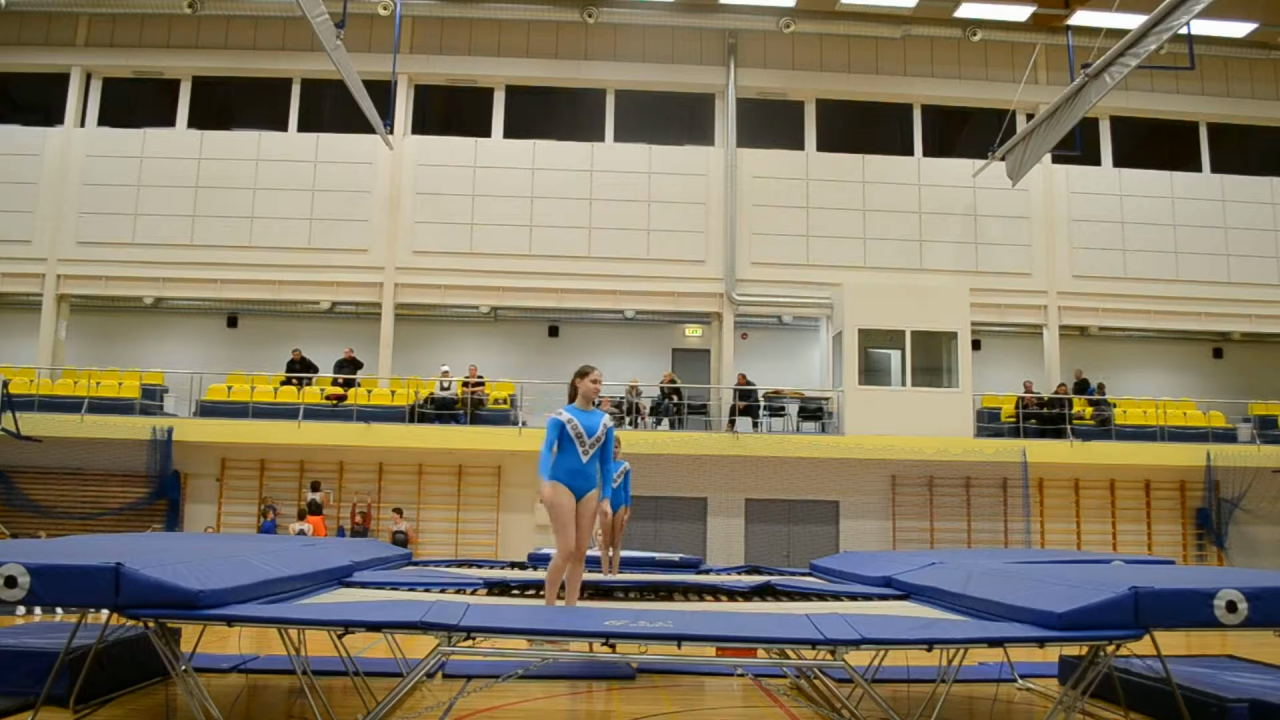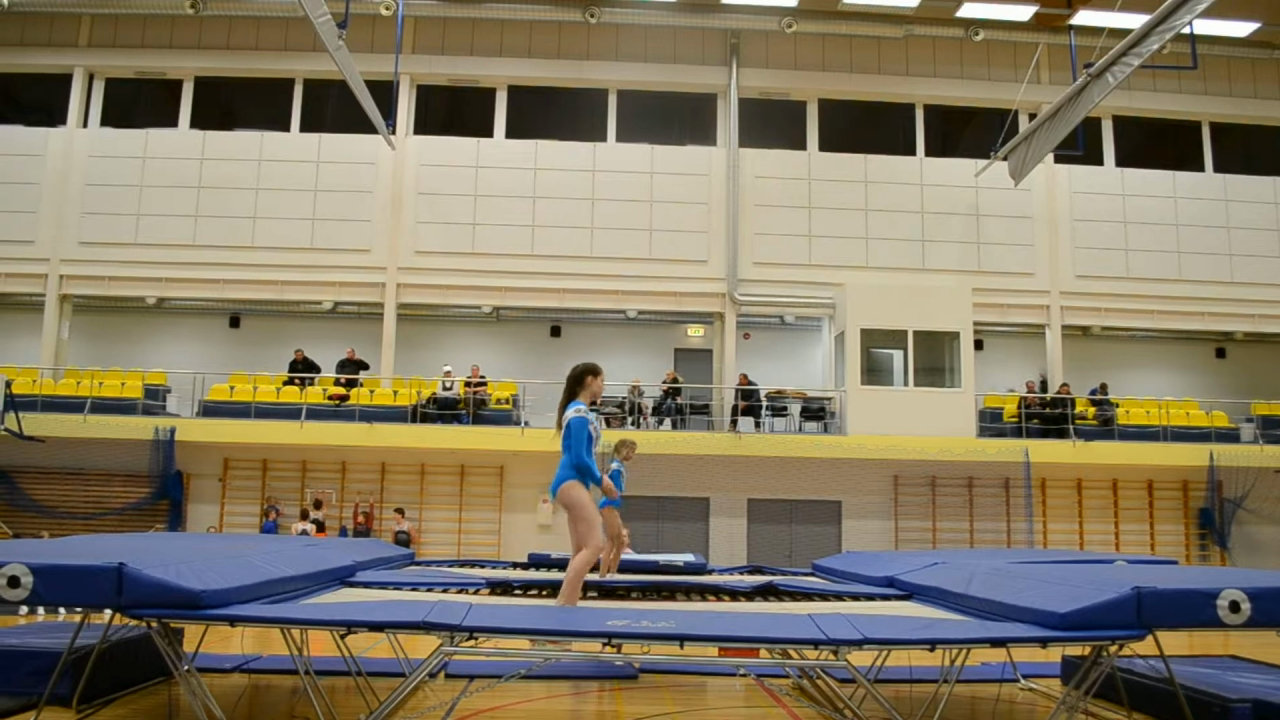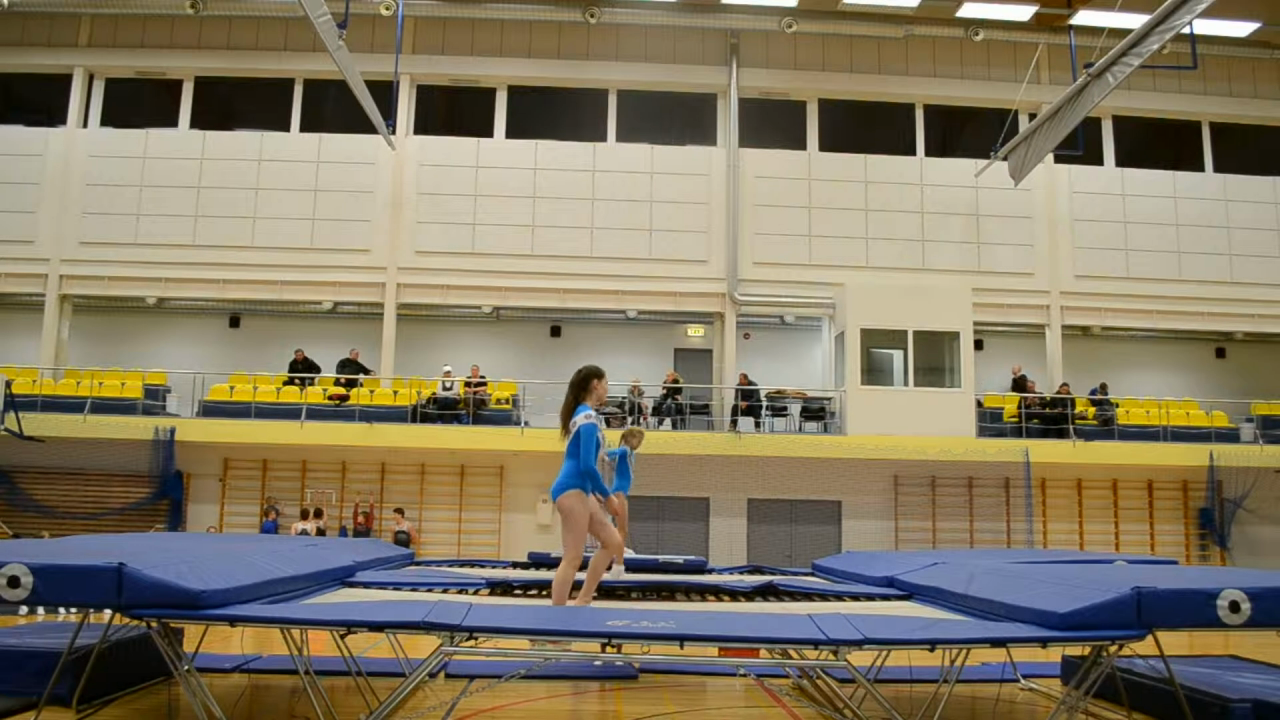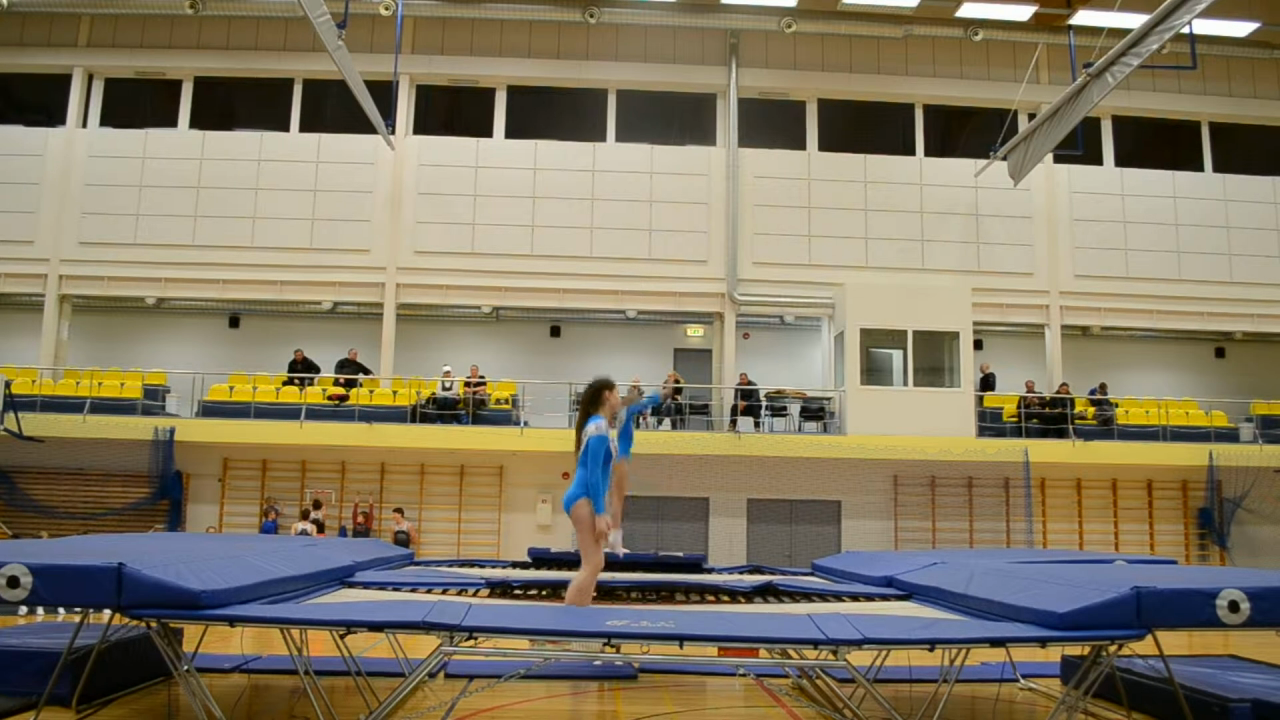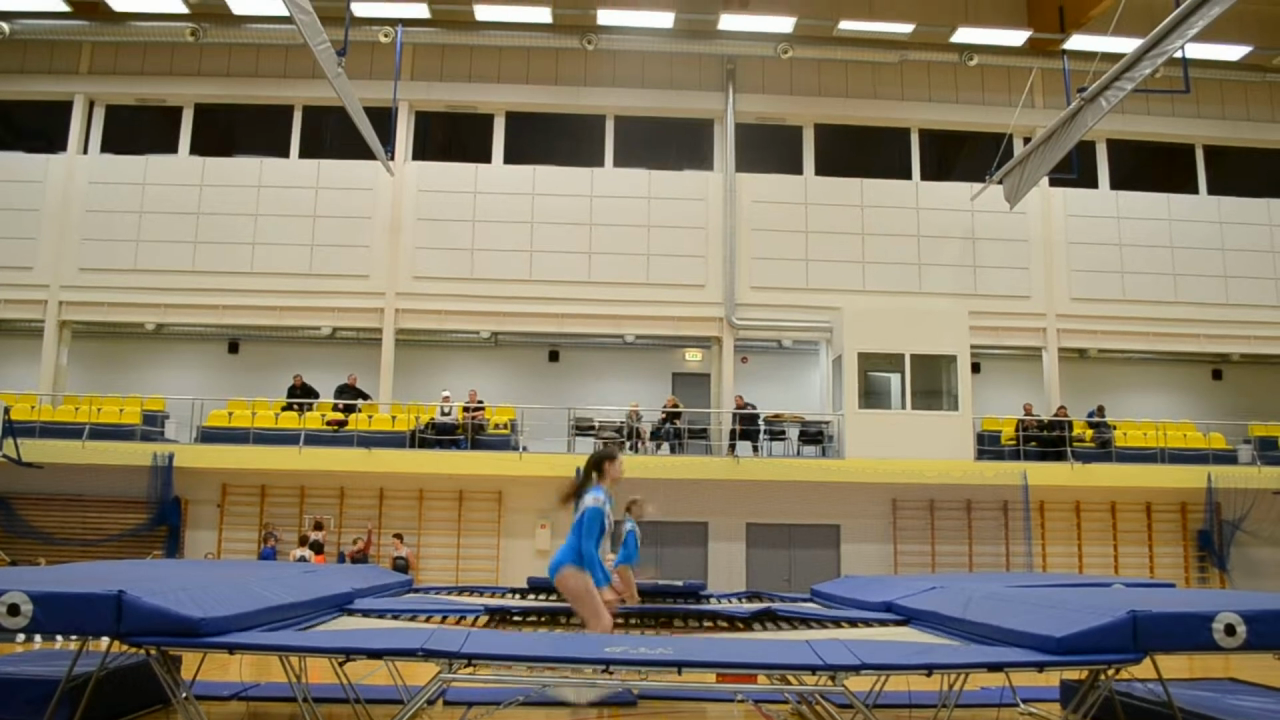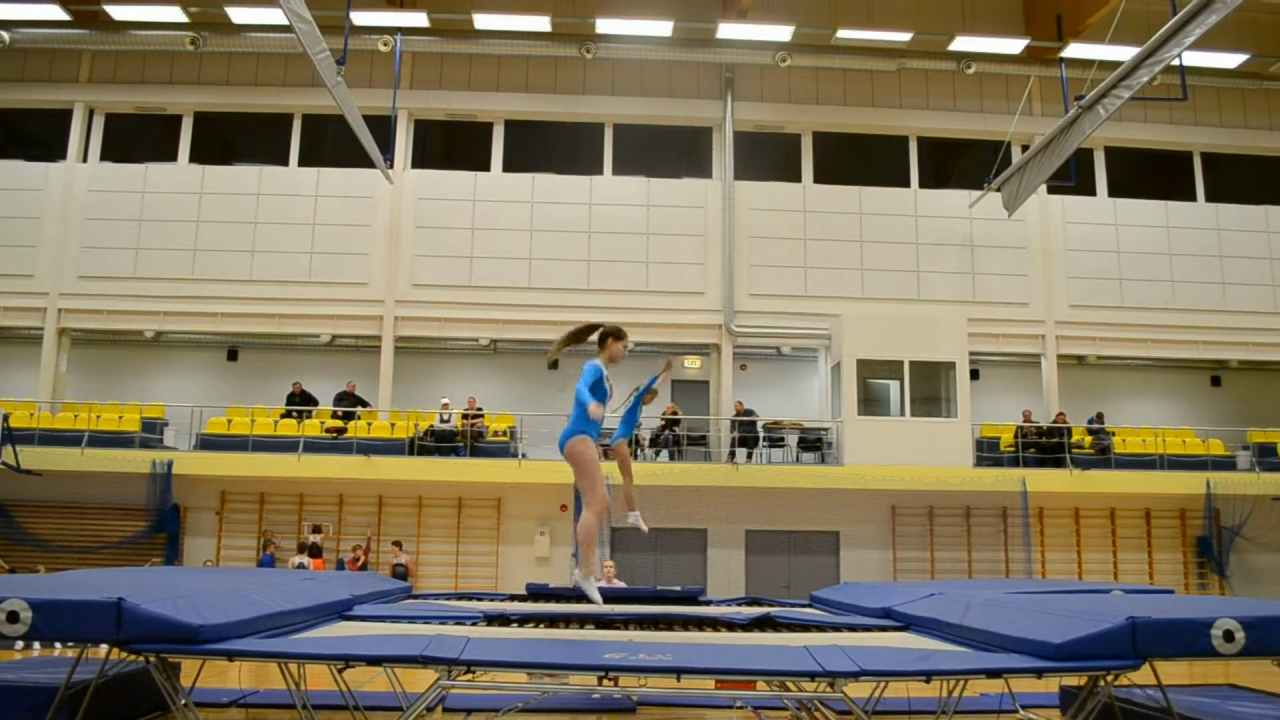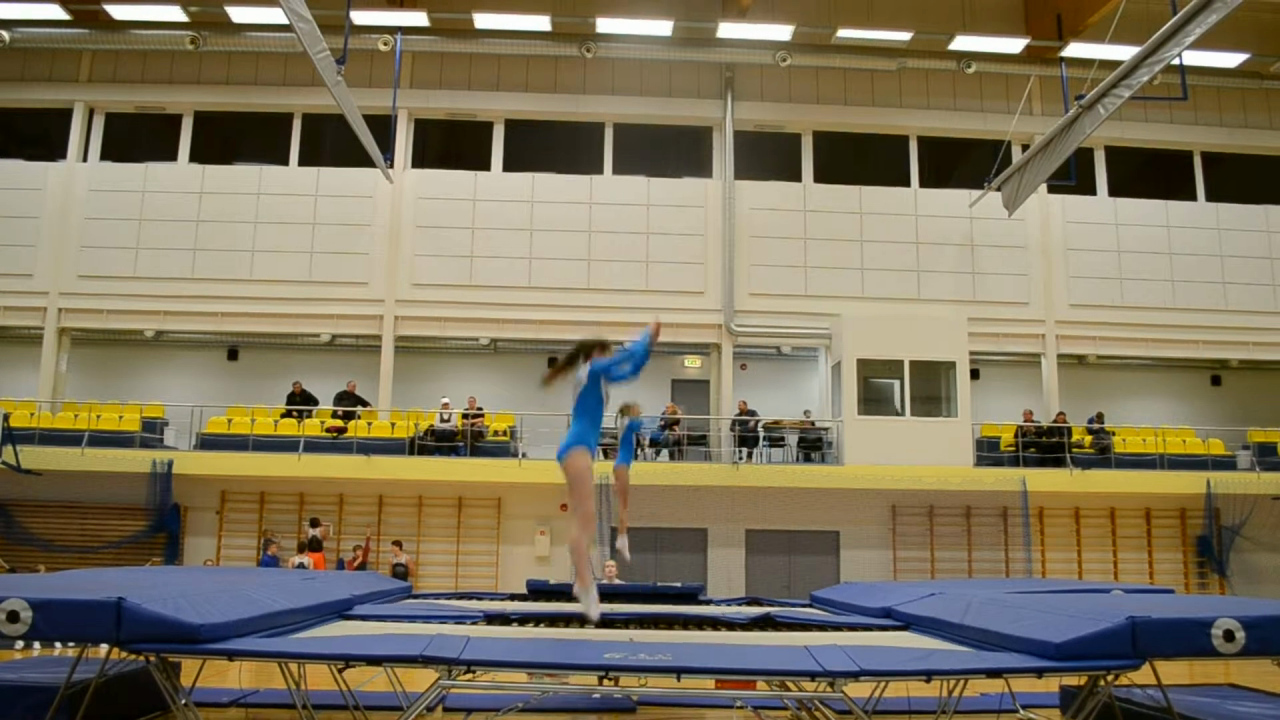
dt=0.7s
person 1, frame 1
left shoulder: (604, 420)
right shoulder: (561, 415)
left elbow: (606, 463)
right elbow: (547, 450)
left wrist: (606, 498)
right wrist: (544, 480)
left hip: (589, 489)
right hip: (561, 483)
left knee: (580, 553)
right knee: (566, 550)
left ankle: (570, 609)
right ankle: (549, 607)
person 1, frame 2
left shoulder: (581, 412)
right shoulder: (579, 412)
right elbow: (579, 458)
left wrist: (600, 478)
right wrist: (601, 482)
left hip: (575, 484)
right hip: (570, 483)
left knee: (582, 552)
right knee: (593, 547)
left ankle: (569, 610)
right ankle: (561, 605)
person 1, frame 3
left shoulder: (581, 414)
right shoulder: (588, 417)
right elbow: (587, 466)
left wrist: (596, 493)
right wrist: (607, 496)
left hip: (578, 491)
right hip: (571, 490)
left knee: (613, 542)
right knee: (572, 559)
left ankle: (582, 602)
person 1, frame 4
left shoulder: (597, 426)
right shoulder: (598, 427)
right elbow: (593, 473)
left wrist: (603, 513)
right wrist: (601, 514)
left hip: (586, 498)
right hip: (584, 499)
left knee: (593, 565)
right knee: (592, 566)
person 1, frame 5
left shoulder: (602, 499)
right shoulder: (596, 501)
right elbow: (587, 548)
left wrist: (608, 584)
right wrist: (602, 587)
left hip: (573, 567)
right hip: (568, 566)
left knee: (602, 623)
right knee: (601, 625)
person 1, frame 6
left shoulder: (600, 370)
right shoulder: (595, 367)
right elbow: (581, 389)
right wrist: (591, 405)
left hip: (582, 440)
right hip: (578, 439)
left knee: (598, 504)
right knee: (594, 505)
left ankle: (586, 570)
right ankle: (585, 572)
person 1, frame 7
left shoulder: (597, 377)
right shoulder: (592, 370)
left elbow: (630, 370)
right elbow: (629, 357)
left wrist: (649, 343)
right wrist: (647, 337)
left hip: (581, 448)
right hip: (576, 448)
left knee: (585, 520)
right knee: (583, 520)
left ankle: (585, 583)
right ankle: (584, 583)
